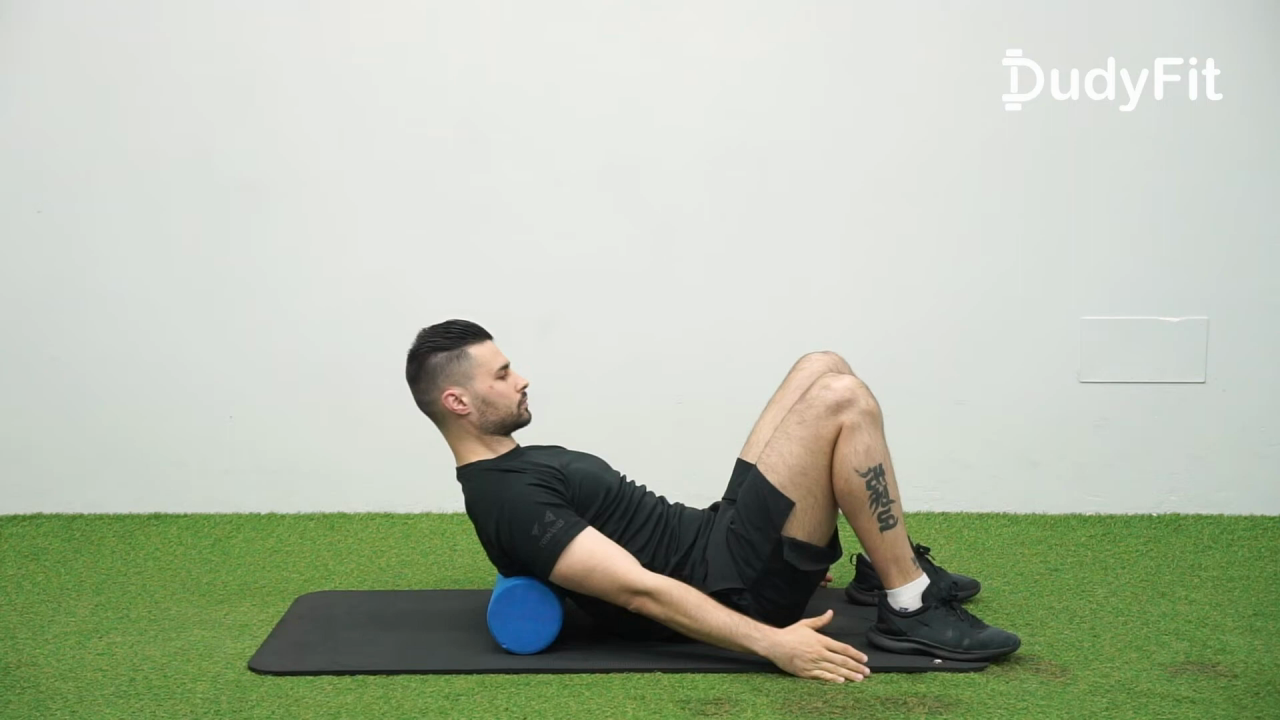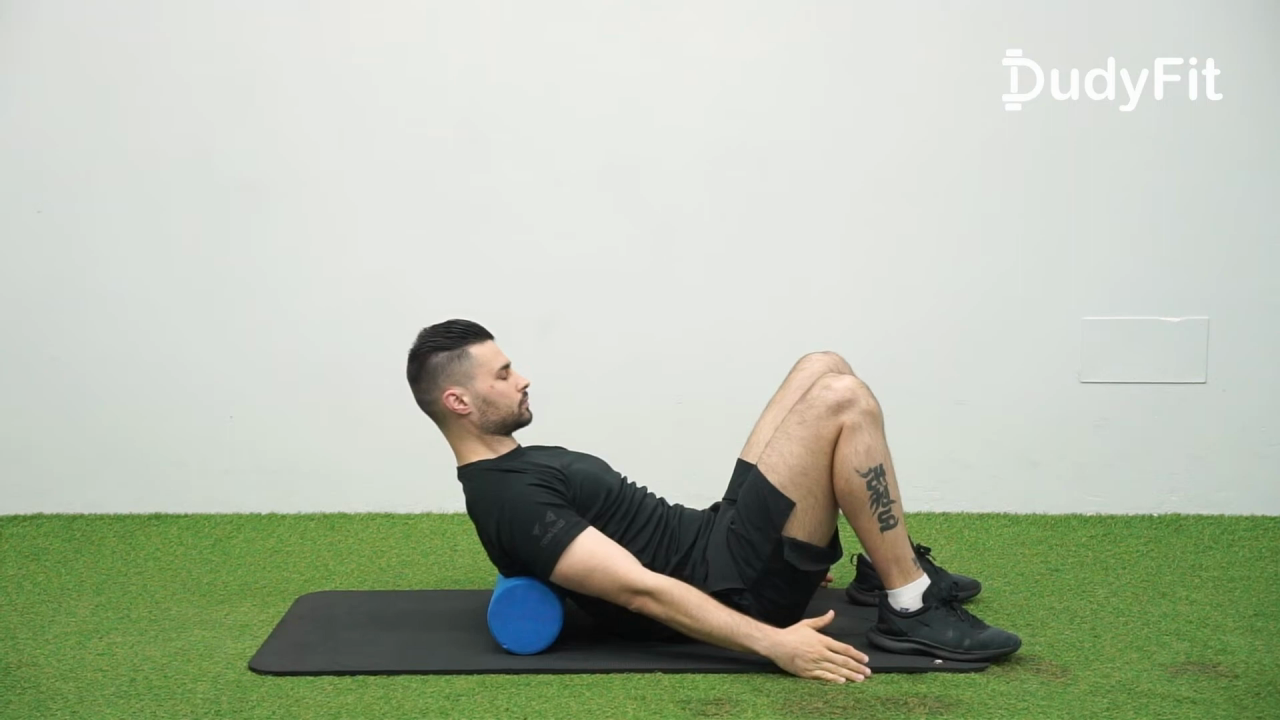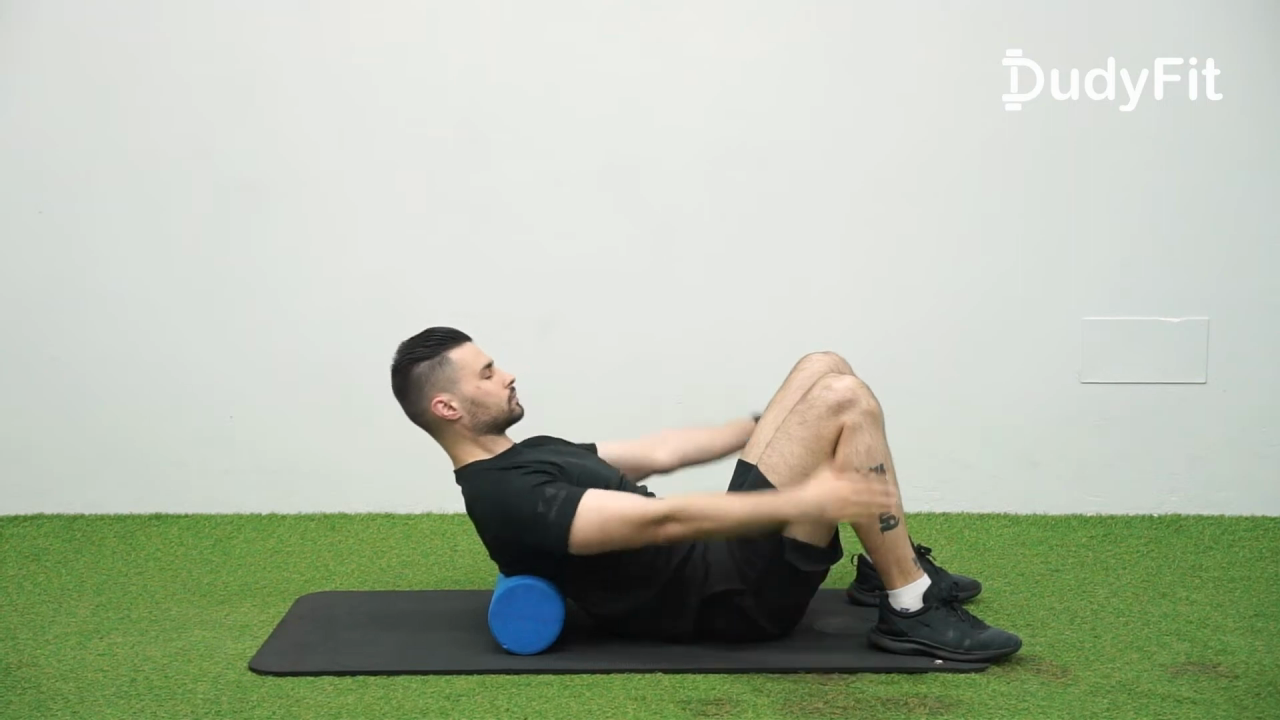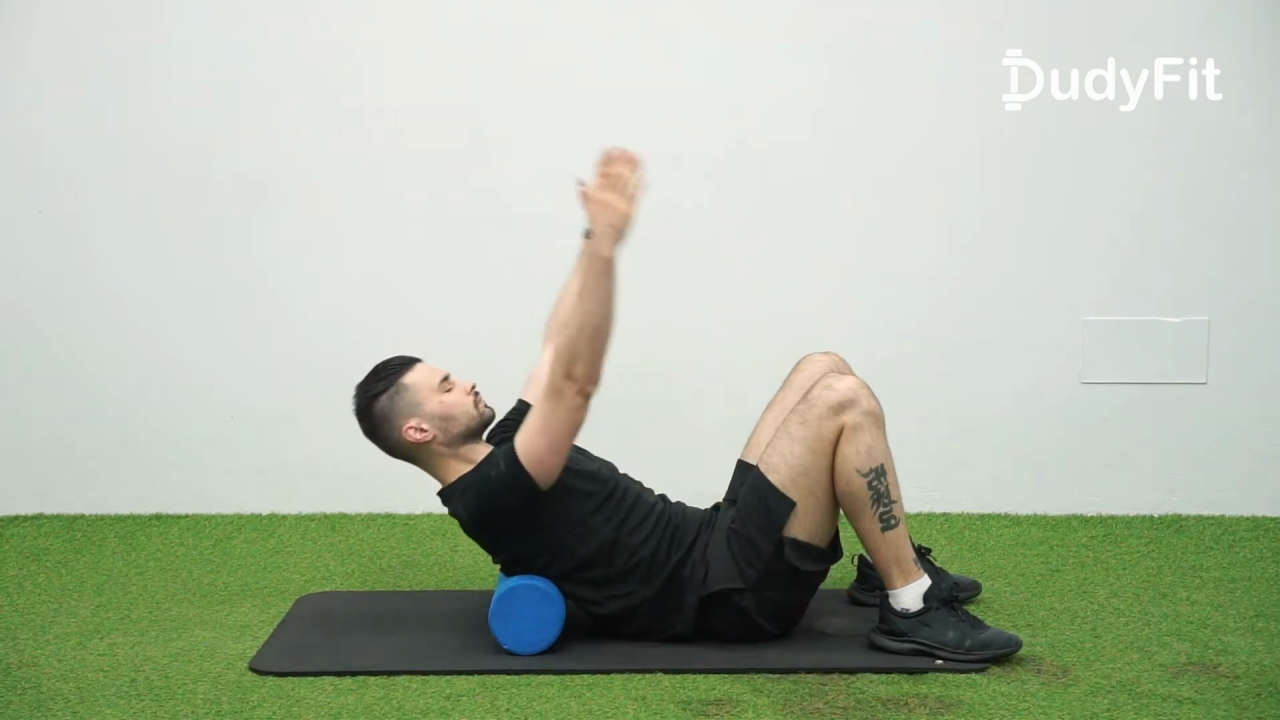
dt=0.4s
person 1, frame 1
left shoulder: (526, 467)
right shoulder: (508, 500)
right elbow: (641, 589)
right wrist: (773, 643)
left hip: (718, 536)
right hip: (737, 581)
left knee: (824, 369)
right knee: (843, 402)
left ankle: (891, 567)
right ankle: (911, 610)
person 1, frame 2
left shoulder: (522, 468)
right shoulder: (509, 500)
right elbow: (641, 589)
right wrist: (774, 643)
left hip: (718, 537)
right hip: (738, 582)
left knee: (824, 370)
right knee: (845, 403)
left ankle: (890, 568)
right ankle: (910, 608)
person 1, frame 3
left shoulder: (524, 461)
right shoulder: (509, 497)
left elbow: (655, 453)
right elbow: (663, 520)
left wrist: (764, 426)
right wrist: (798, 500)
left hip: (719, 556)
right hip: (732, 593)
left knee: (824, 372)
right knee: (844, 401)
left ankle: (892, 571)
right ankle: (911, 609)
person 1, frame 4
left shoulder: (501, 453)
right shoulder: (493, 496)
left elbow: (562, 354)
right elbow: (576, 380)
left wrist: (595, 237)
right wrist: (604, 245)
left hip: (713, 548)
right hip: (731, 590)
left knee: (824, 370)
right knee: (844, 402)
left ankle: (895, 573)
right ankle: (913, 609)
